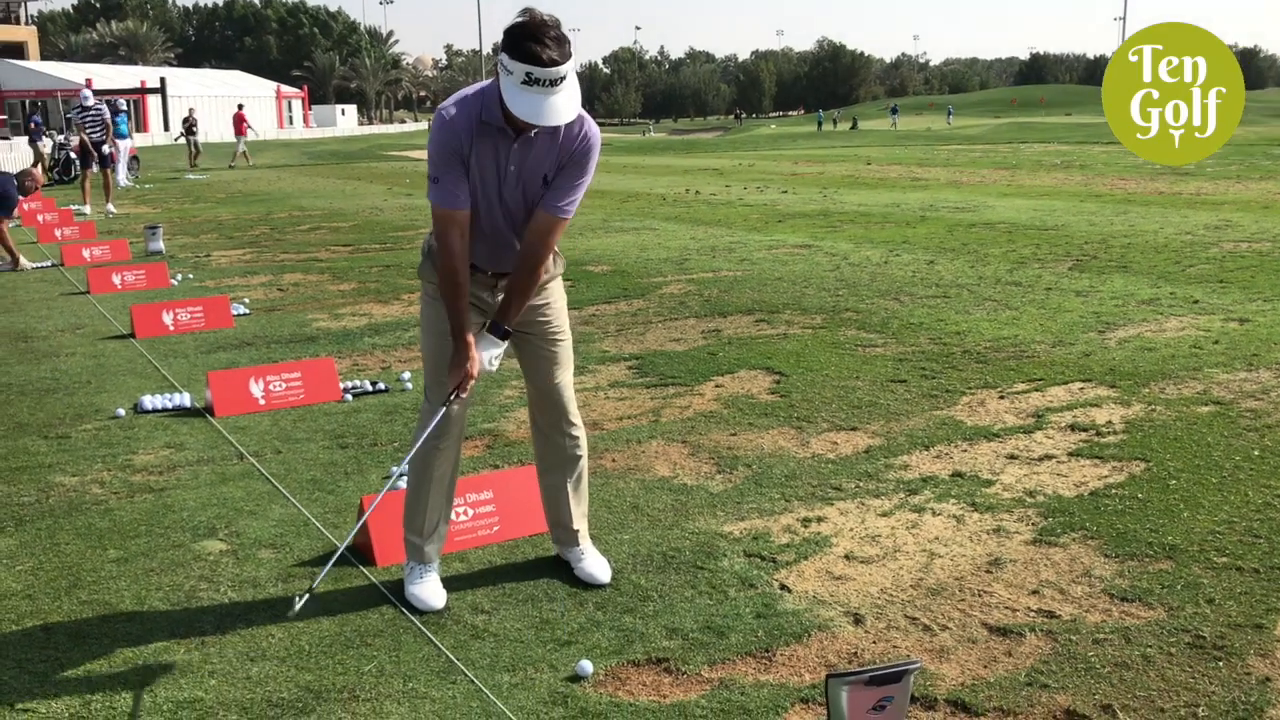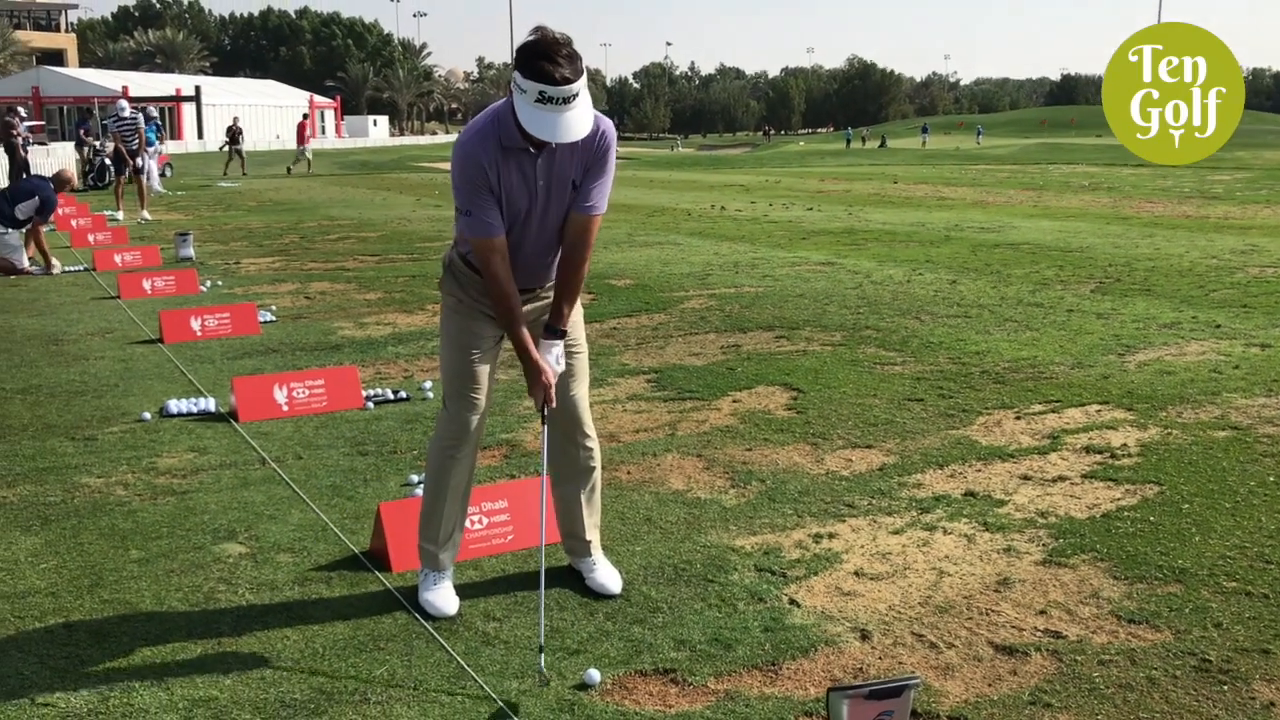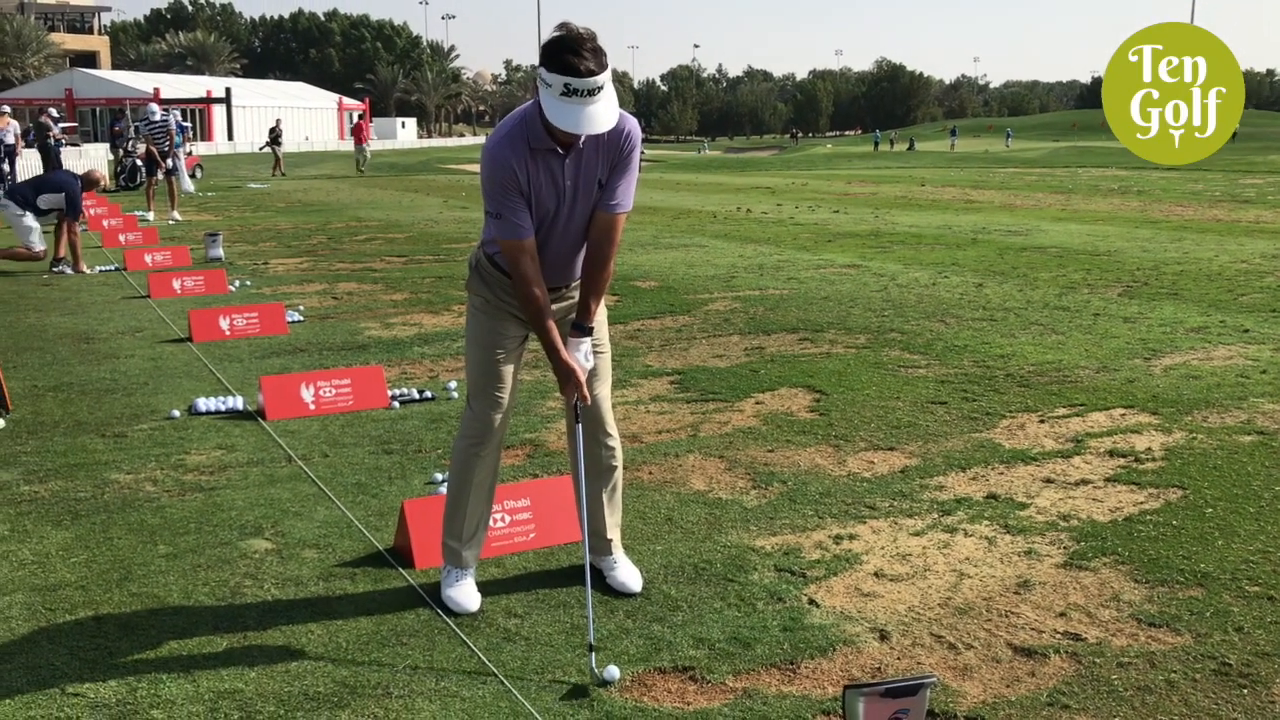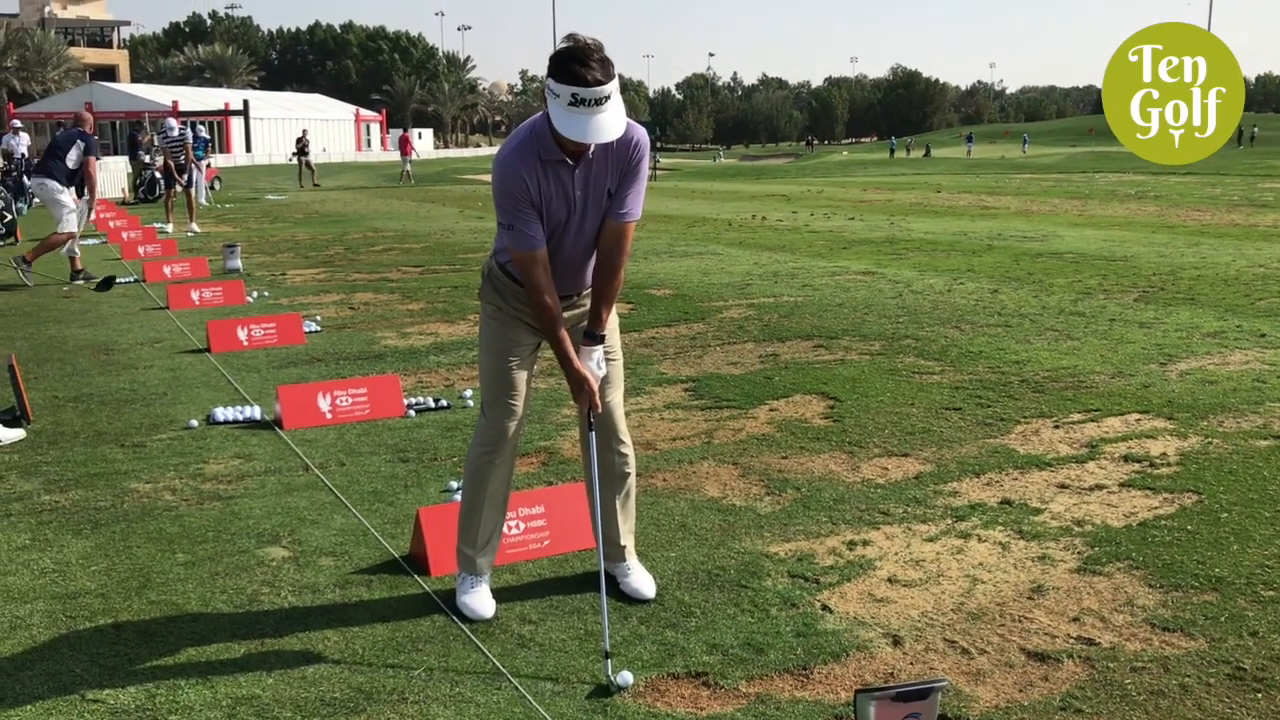
dt=0.7s
person 1, frame 1
left shoulder: (581, 137)
right shoulder: (455, 122)
left elbow: (538, 243)
right elbow: (451, 238)
left wrist: (497, 334)
right wrist: (460, 341)
left hip: (533, 278)
right hip: (459, 276)
left knee: (558, 410)
right knee: (442, 414)
left ankle: (572, 538)
right ankle: (422, 558)
person 1, frame 2
left shoulder: (598, 136)
right shoulder: (476, 147)
left elbow: (578, 242)
right elbow: (494, 264)
left wrist: (555, 335)
right wrist: (526, 354)
left hip: (553, 289)
right hip: (477, 289)
left knee: (574, 421)
right knee: (461, 424)
left ankle: (584, 548)
right ankle: (436, 565)
person 1, frame 3
left shoulder: (622, 135)
right shoulder: (505, 149)
left elbow: (604, 240)
right elbow: (523, 265)
left wrist: (584, 330)
right wrist: (558, 354)
left hip: (578, 288)
right hip: (503, 289)
left knee: (599, 421)
right knee: (485, 422)
left ankle: (606, 547)
right ankle: (459, 563)
person 1, frame 4
left shoulder: (631, 143)
right shoulder: (515, 162)
left elbow: (614, 248)
right elbow: (535, 275)
left wrist: (595, 338)
right wrist: (570, 364)
left hip: (590, 295)
right hip: (516, 298)
left knee: (611, 428)
right knee: (499, 430)
left ankle: (620, 554)
right ankle: (473, 570)
